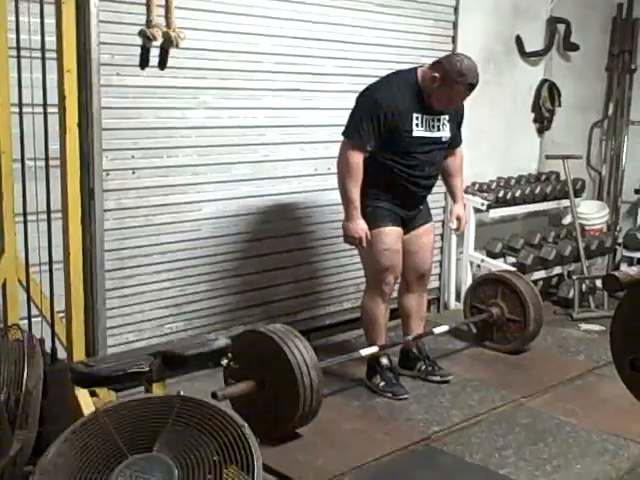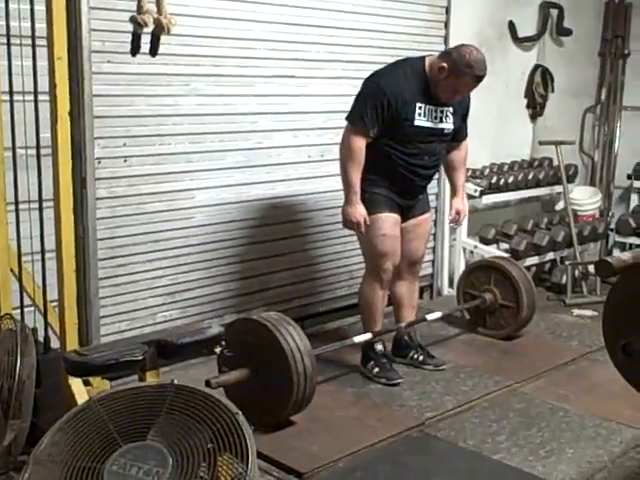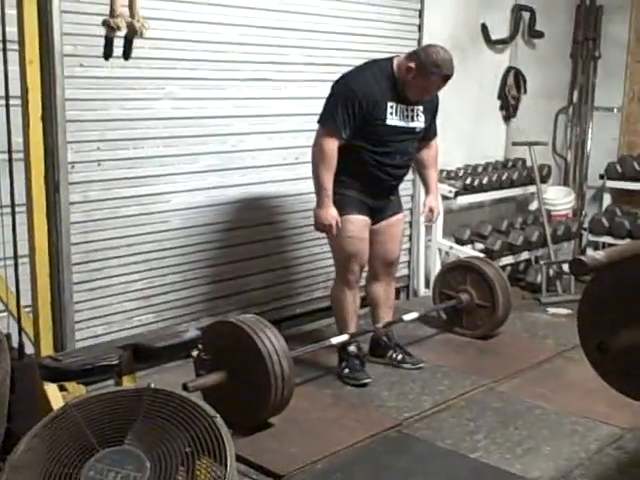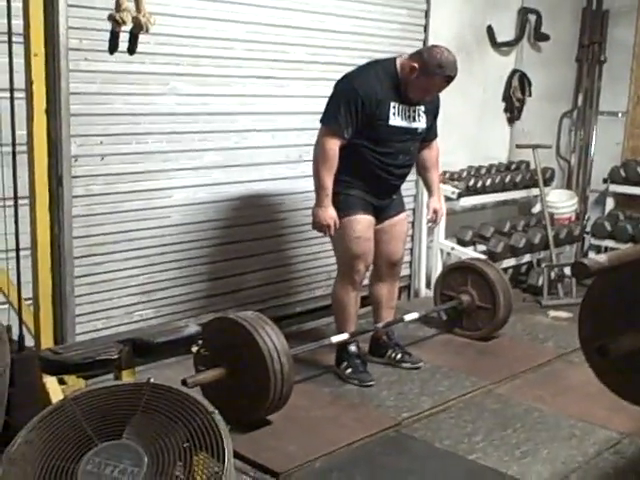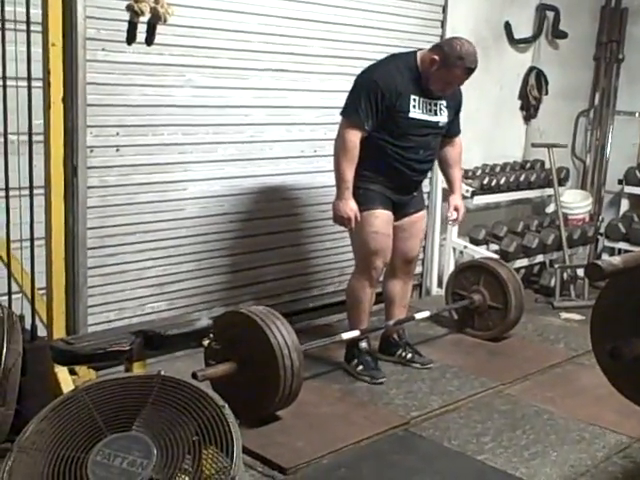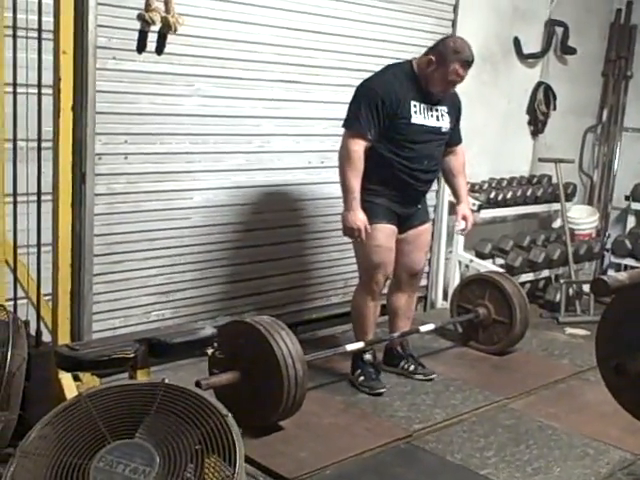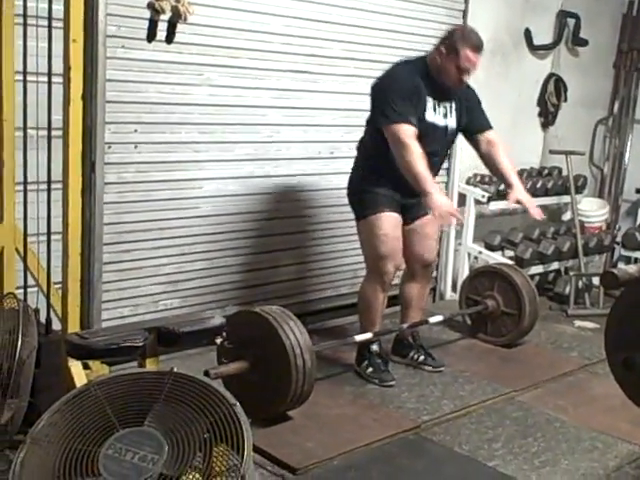
dt=0.7s
person 1, frame 1
left shoulder: (453, 105)
right shoulder: (383, 97)
left elbow: (452, 153)
right elbow: (351, 154)
left wrist: (458, 199)
right wrist: (353, 215)
left hip: (417, 204)
right hip: (379, 203)
left knee: (419, 279)
right knee: (383, 282)
left ankle: (413, 354)
right ankle: (378, 364)
person 1, frame 2
left shoulder: (458, 97)
right shoulder: (389, 84)
left elbow: (456, 146)
right elbow: (354, 139)
left wrist: (459, 193)
right wrist: (353, 199)
left hip: (415, 193)
right hip: (378, 189)
left knee: (411, 267)
right knee: (382, 268)
left ankle: (405, 342)
right ankle: (373, 350)
person 1, frame 3
left shoulder: (428, 96)
right shoulder: (358, 85)
left elbow: (426, 144)
right elbow: (327, 141)
left wrist: (432, 191)
right wrist: (325, 201)
left hip: (387, 194)
right hip: (349, 192)
left knee: (386, 268)
right knee: (351, 271)
left ankle: (382, 340)
right ankle: (348, 351)
person 1, frame 4
left shoulder: (429, 97)
right shoulder: (361, 85)
left elbow: (427, 146)
right elbow: (329, 141)
left wrist: (435, 193)
right wrist: (323, 201)
left hip: (390, 194)
right hip: (352, 191)
left knee: (390, 266)
right knee: (354, 270)
left ankle: (382, 341)
right ankle: (347, 351)
person 1, frame 5
left shoulder: (451, 93)
right shoulder: (383, 78)
left elbow: (450, 142)
right elbow: (350, 134)
left wrist: (455, 191)
right wrist: (344, 194)
left hip: (410, 190)
right hip: (371, 187)
left knee: (405, 265)
right knee: (372, 266)
left ankle: (393, 340)
right ankle: (357, 347)
person 1, frame 6
left shoulder: (450, 101)
right shoulder: (382, 88)
left elbow: (453, 152)
right elbow: (353, 146)
left wrist: (462, 199)
right wrist: (352, 206)
left hip: (415, 204)
right hip: (376, 201)
left knee: (410, 277)
right knee: (375, 279)
left ankle: (397, 352)
right ankle: (362, 360)
person 1, frame 7
left shoulder: (463, 94)
right shoulder: (401, 82)
left elbow: (488, 141)
right elbow: (403, 141)
left wrist: (516, 185)
right wrist: (432, 193)
left hip: (418, 193)
right hip: (377, 188)
left knee: (423, 264)
right knee: (384, 269)
left ankle: (406, 342)
right ankle: (368, 351)
